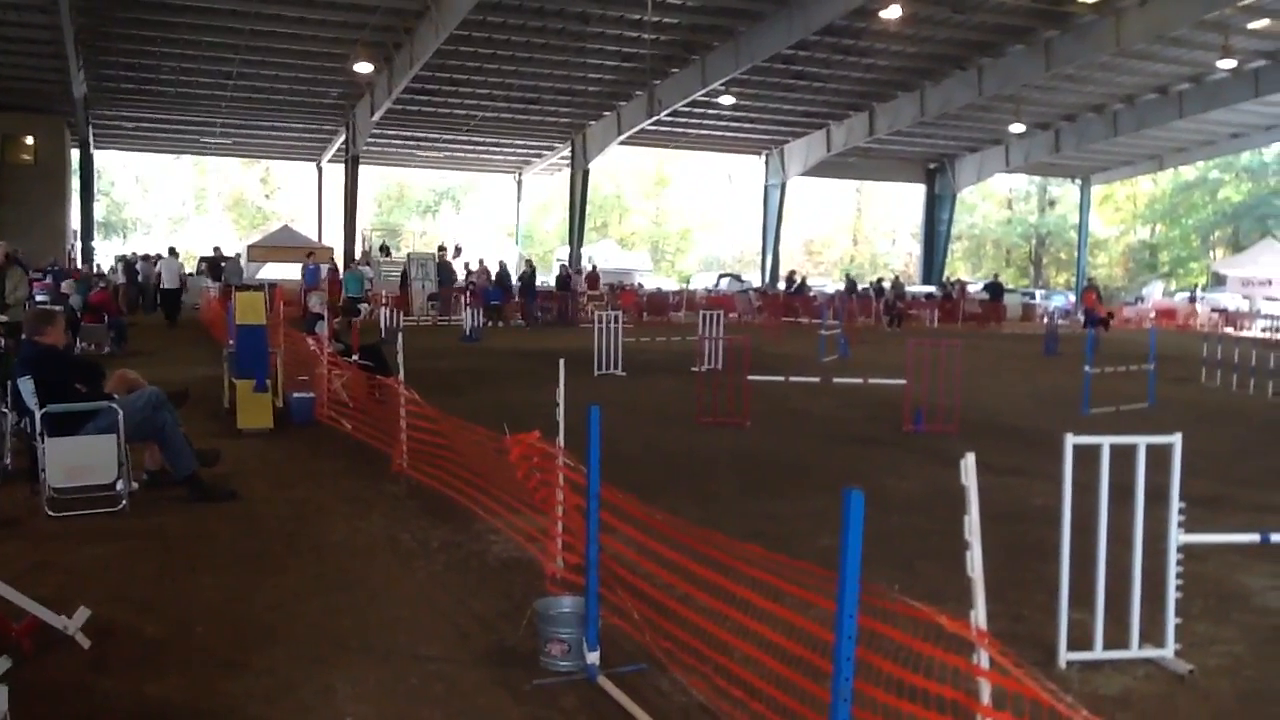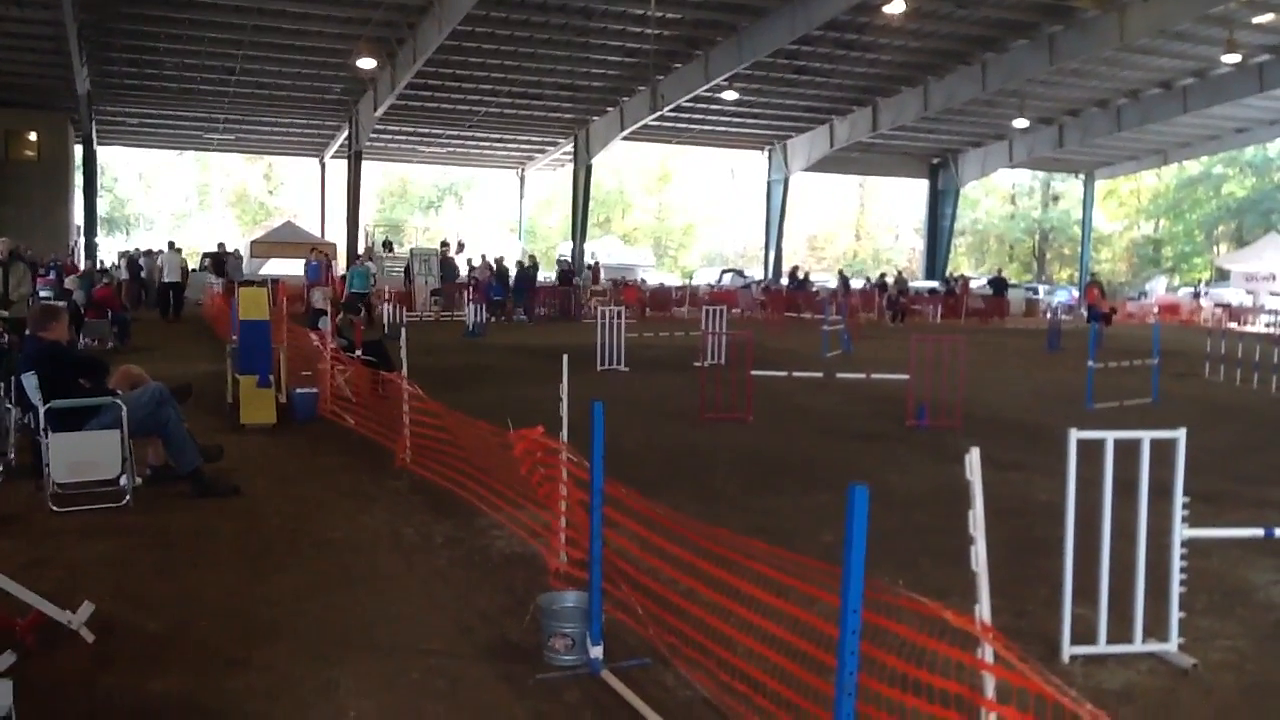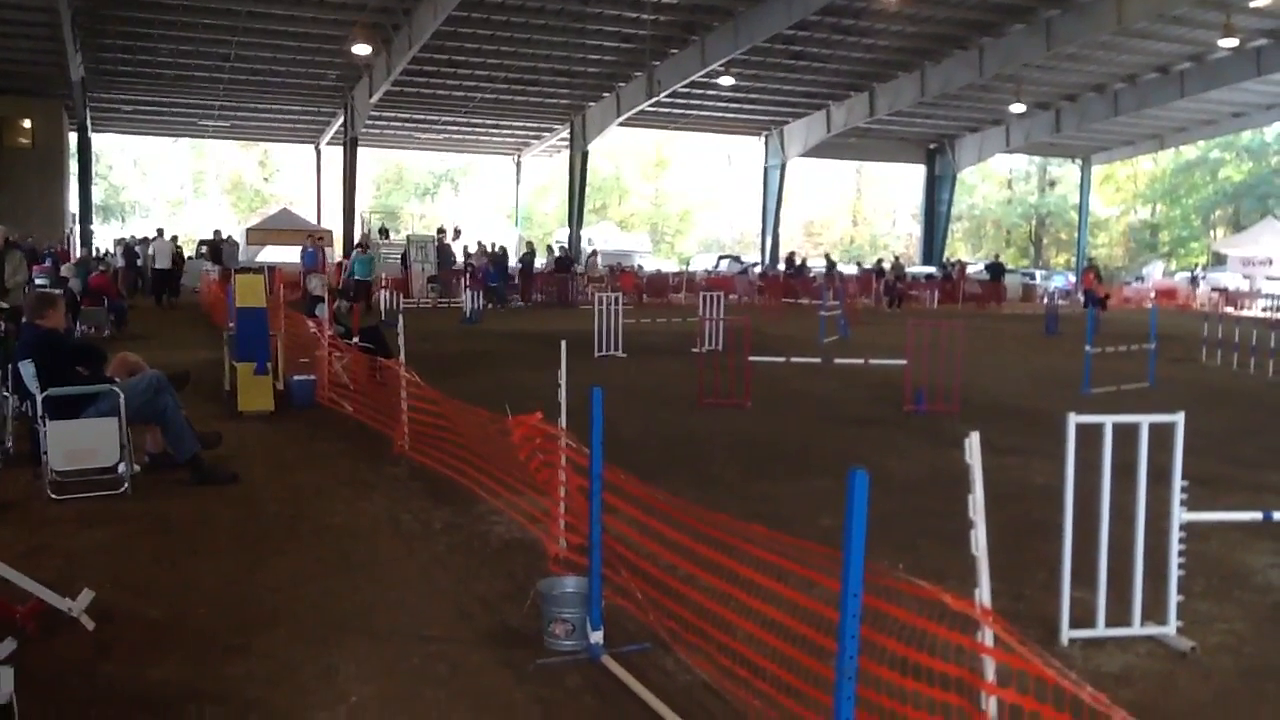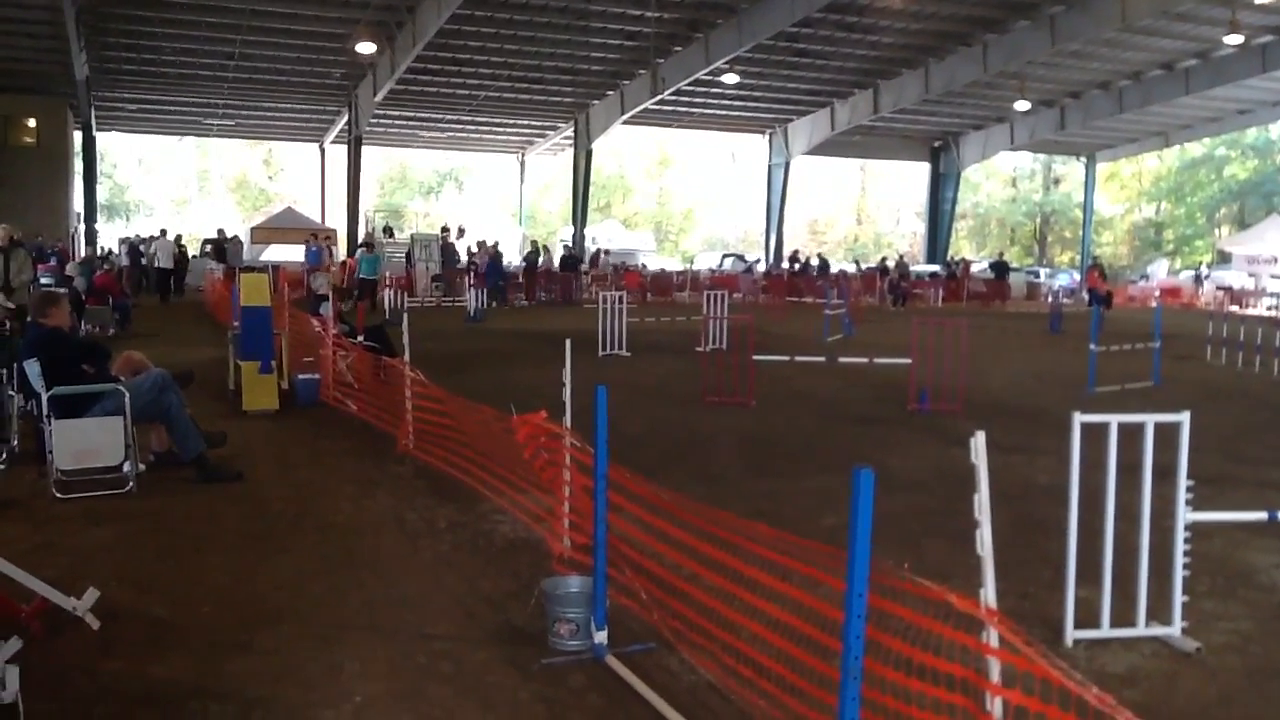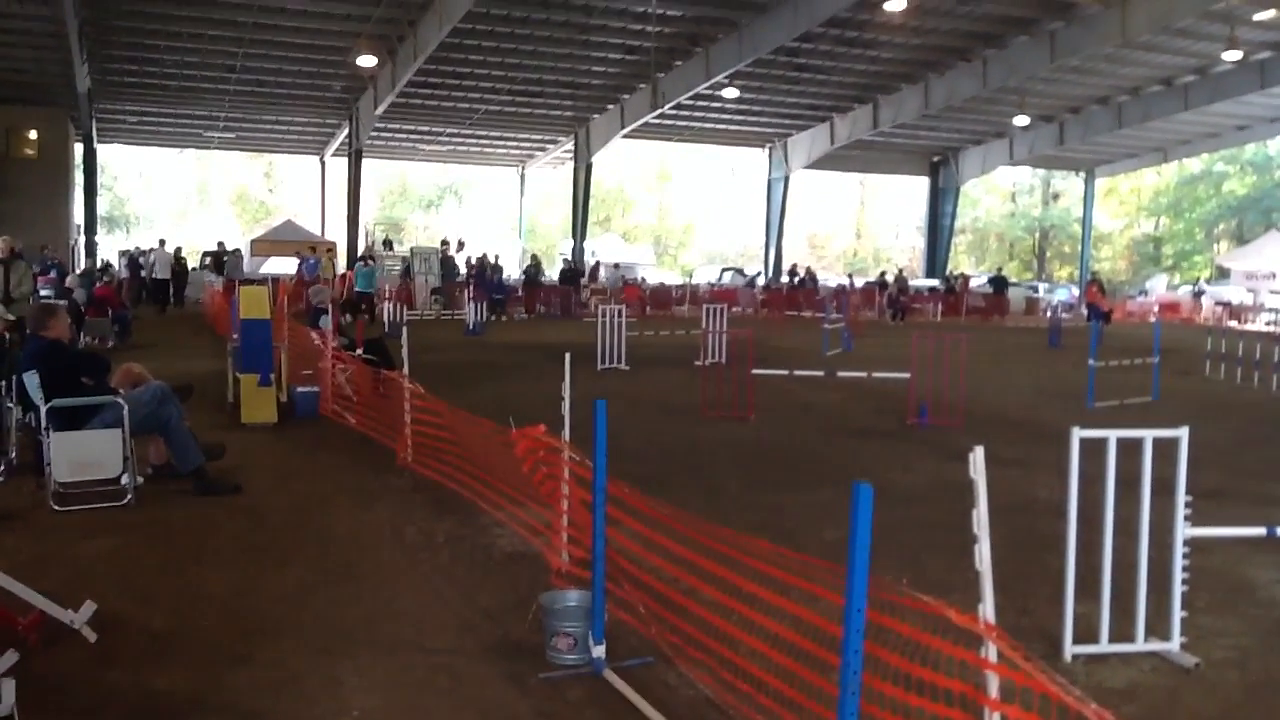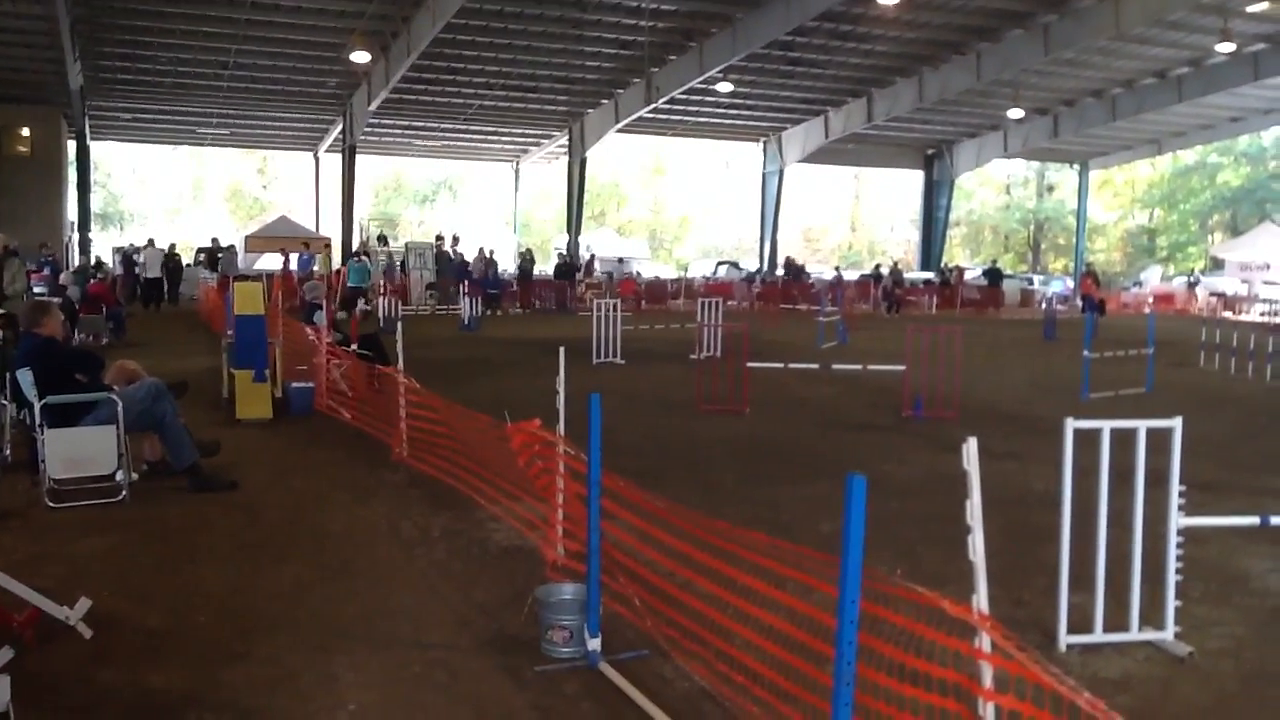
dt=0.3s
person 1, frame 1
left shoulder: (29, 354)
right shoulder: (46, 355)
right elbow: (94, 373)
left hip: (71, 426)
right hip: (82, 427)
left knee: (160, 417)
right knee: (154, 397)
person 1, frame 2
left shoulder: (33, 350)
right shoulder: (50, 351)
right elbow: (99, 369)
left hip: (73, 421)
right hip: (86, 422)
left knee: (163, 413)
right knee: (158, 392)
person 1, frame 3
left shoulder: (30, 337)
right shoulder: (47, 339)
right elbow: (96, 357)
left hip: (71, 408)
right hip: (83, 409)
left knee: (160, 399)
right knee: (155, 380)
person 1, frame 4
left shoulder: (35, 336)
right shoulder: (51, 338)
right elbow: (100, 354)
left hip: (75, 408)
right hip: (88, 409)
left knee: (165, 398)
right knee: (160, 379)
person 1, frame 5
left shoulder: (34, 349)
right shoulder: (51, 350)
right elbow: (101, 366)
left hip: (73, 421)
right hip: (87, 421)
left knee: (164, 410)
right knee: (160, 392)
person 1, frame 6
left shoulder: (28, 347)
right shoulder: (45, 347)
right elbow: (95, 363)
left hip: (68, 418)
right hip: (81, 419)
left knee: (159, 407)
right knee: (154, 388)
